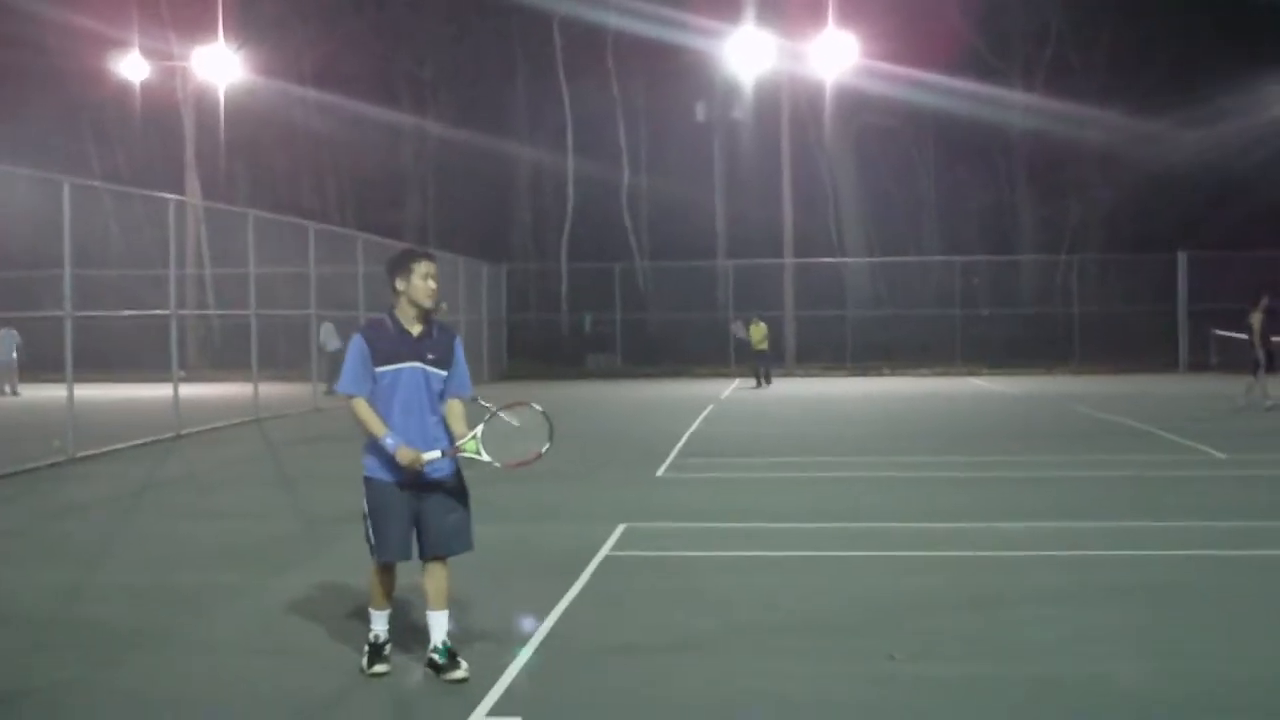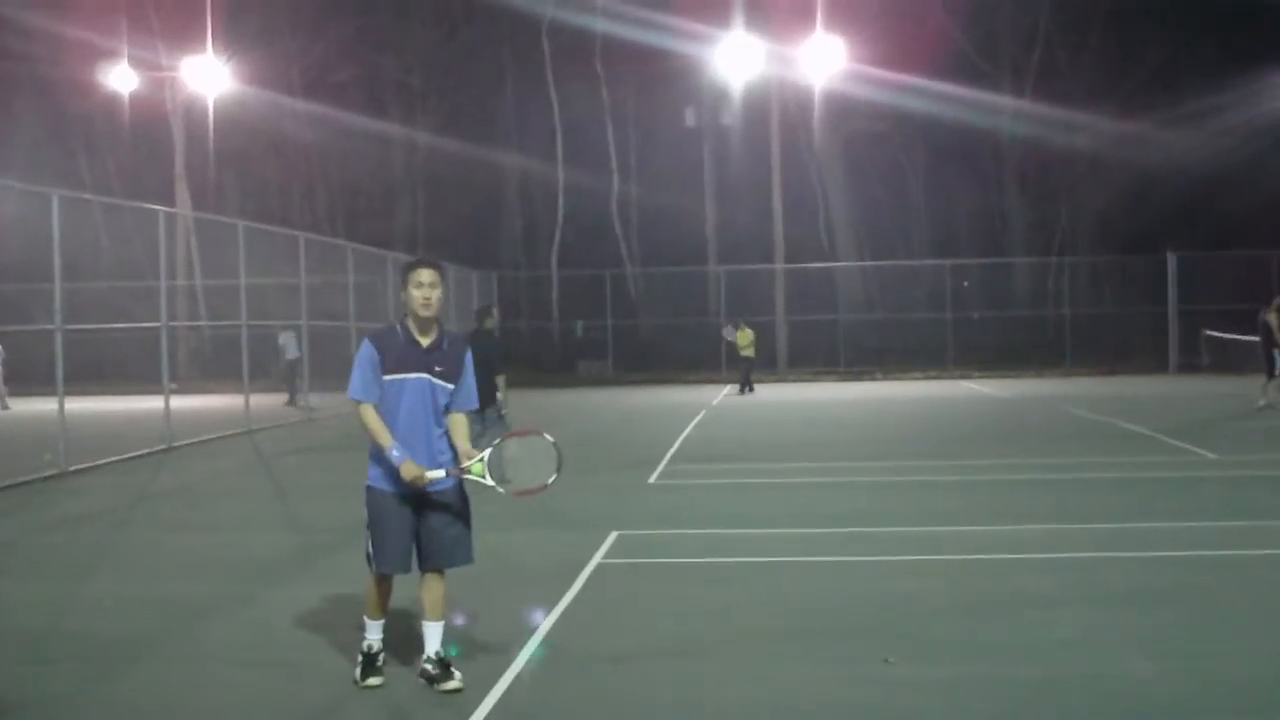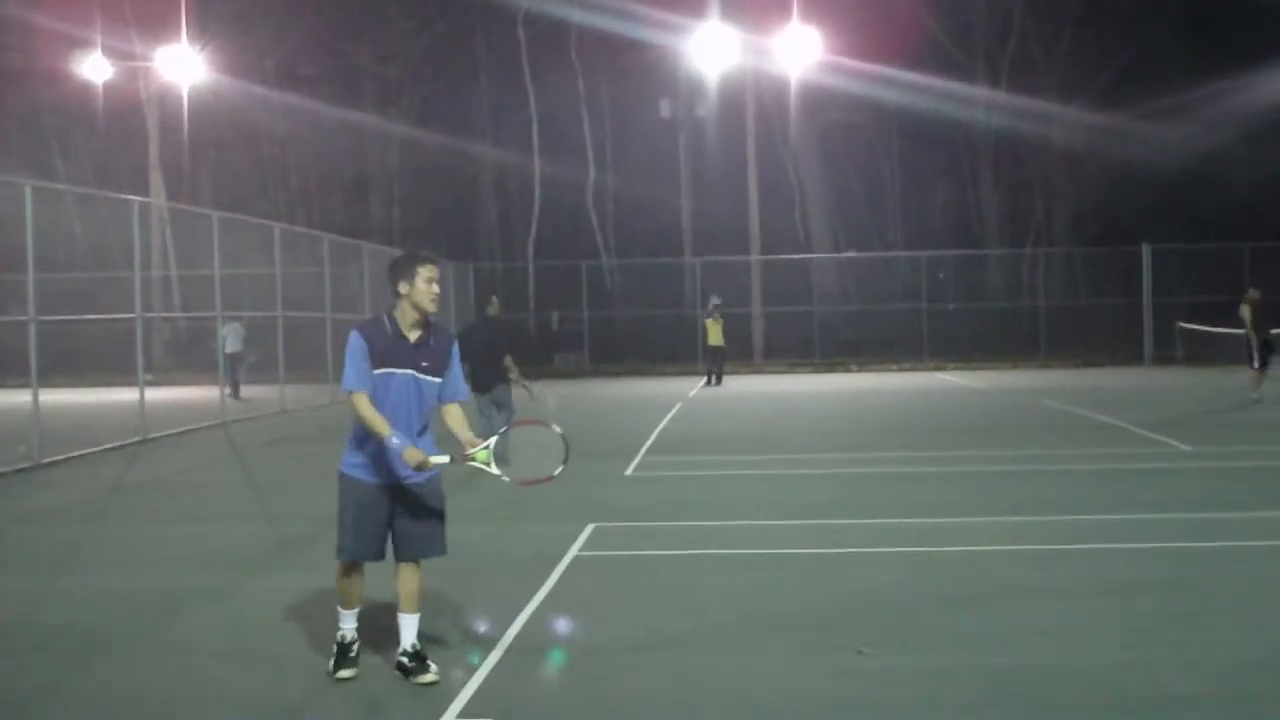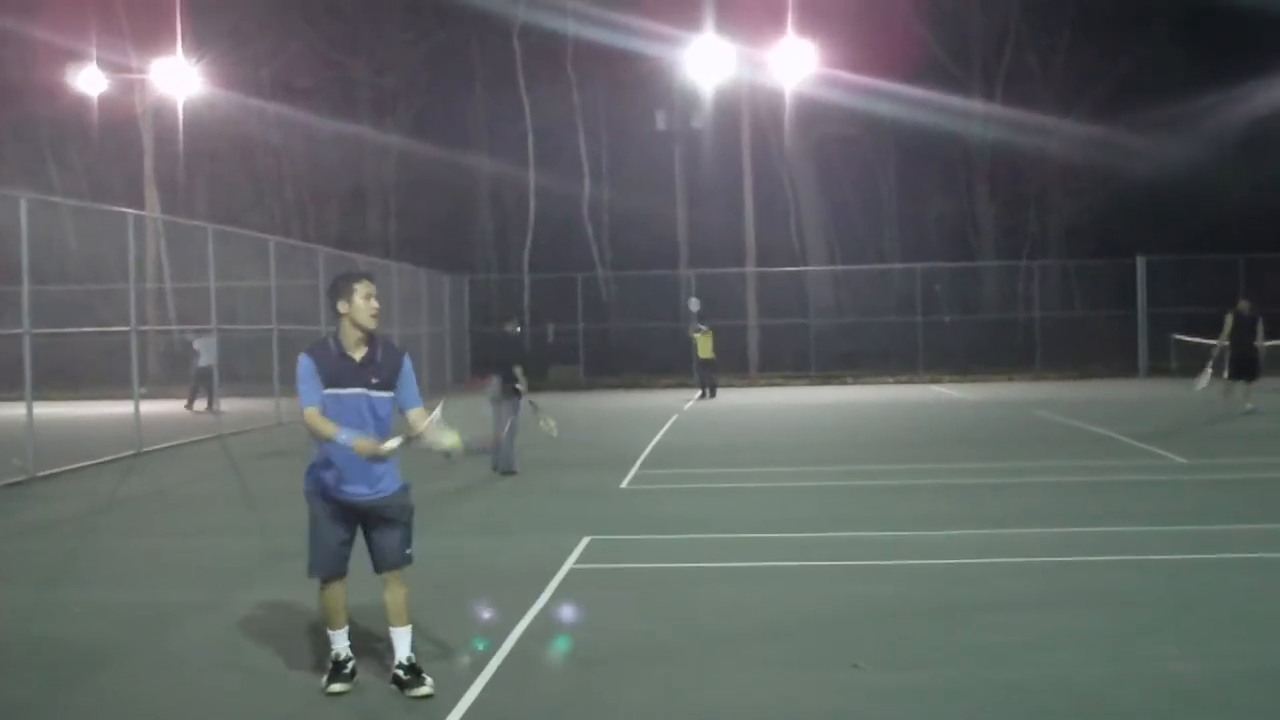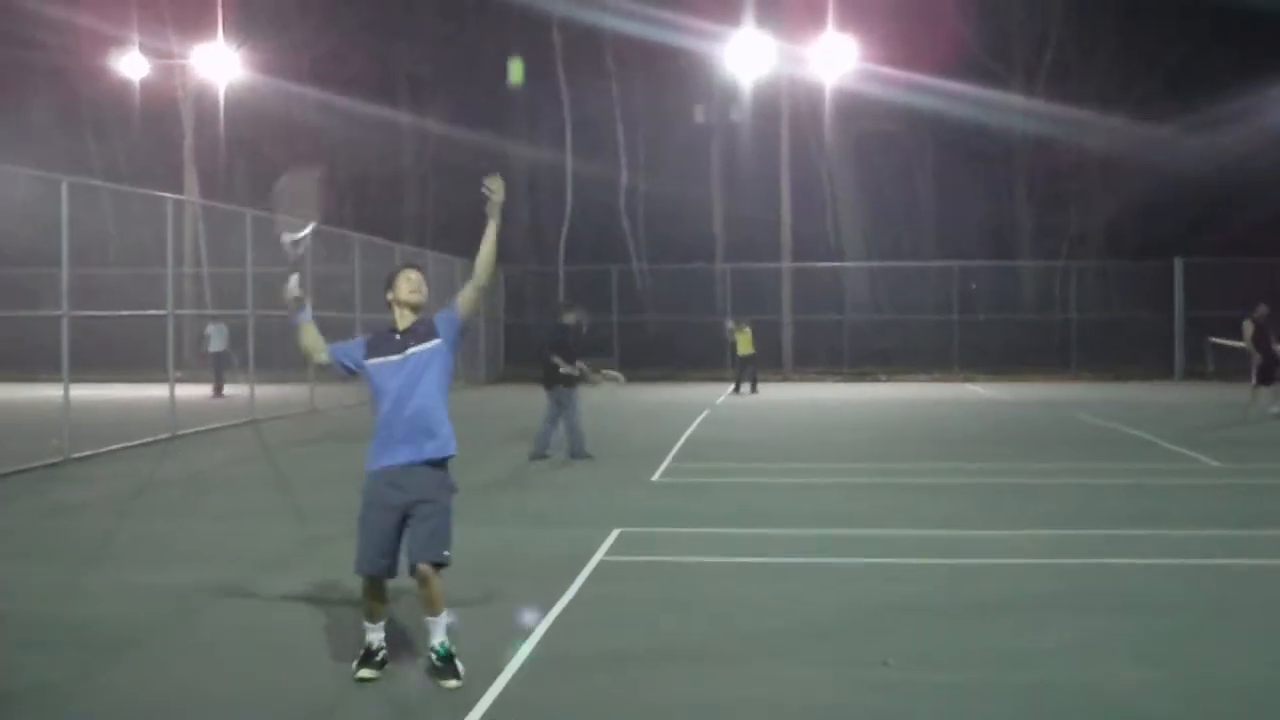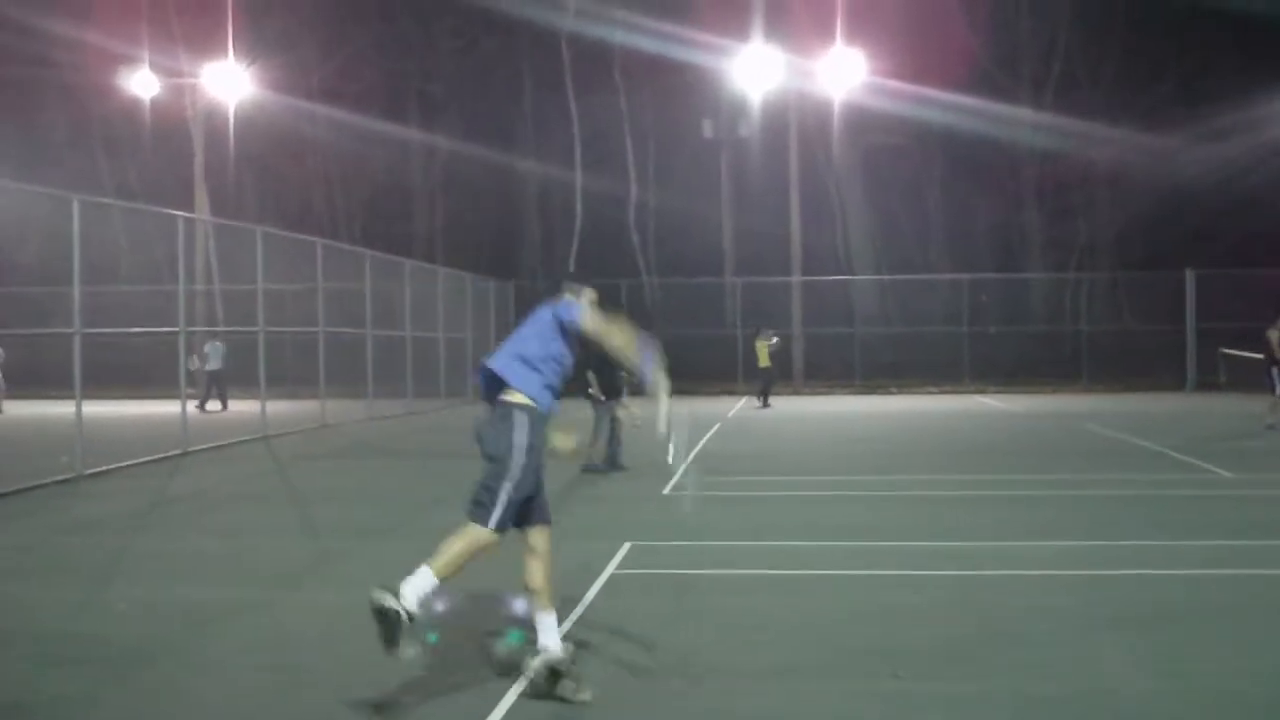
dt=0.7s
person 1, frame 1
left shoulder: (447, 339)
right shoulder: (368, 337)
left elbow: (452, 398)
right elbow: (357, 400)
left wrist: (462, 433)
right wrist: (393, 444)
left hip: (439, 468)
right hip: (387, 469)
left knee: (437, 555)
right knee: (386, 557)
left ankle: (439, 646)
right ankle: (378, 636)
person 1, frame 2
left shoulder: (458, 350)
right shoulder: (378, 345)
left elbow: (457, 412)
right elbow: (366, 408)
left wrist: (464, 449)
right wrist: (399, 458)
left hip: (442, 480)
right hip: (389, 480)
left knee: (436, 567)
right knee: (383, 569)
left ankle: (433, 656)
right ankle: (372, 646)
person 1, frame 3
left shoulder: (445, 344)
right shoulder: (365, 337)
left elbow: (449, 403)
right elbow: (359, 401)
left wrist: (468, 437)
right wrist: (399, 445)
left hip: (418, 474)
right hip: (365, 471)
left knee: (411, 558)
right knee: (354, 559)
left ankle: (408, 648)
right ankle: (347, 638)
person 1, frame 4
left shoulder: (395, 359)
right shoulder: (313, 359)
left elbow: (414, 413)
right elbow: (312, 418)
right wrist: (352, 440)
left hip: (384, 488)
right hip: (330, 490)
left knee: (394, 571)
right knee: (331, 575)
left ankle: (403, 661)
right ankle: (341, 656)
person 1, frame 5
left shoulder: (442, 330)
right shoulder: (370, 347)
left elbow: (479, 280)
right elbow: (319, 353)
left wrist: (494, 217)
right wrist: (301, 310)
left hip: (430, 473)
right hip: (382, 474)
left knee: (426, 569)
right knee: (372, 572)
left ankle: (438, 648)
right ankle: (375, 644)
person 1, frame 6
left shoulder: (553, 347)
right shoulder: (560, 310)
right elbow: (603, 328)
right wrist: (650, 367)
right hip: (517, 419)
left knee: (539, 540)
right knee: (485, 529)
left ankle: (550, 649)
right ankle: (402, 598)
